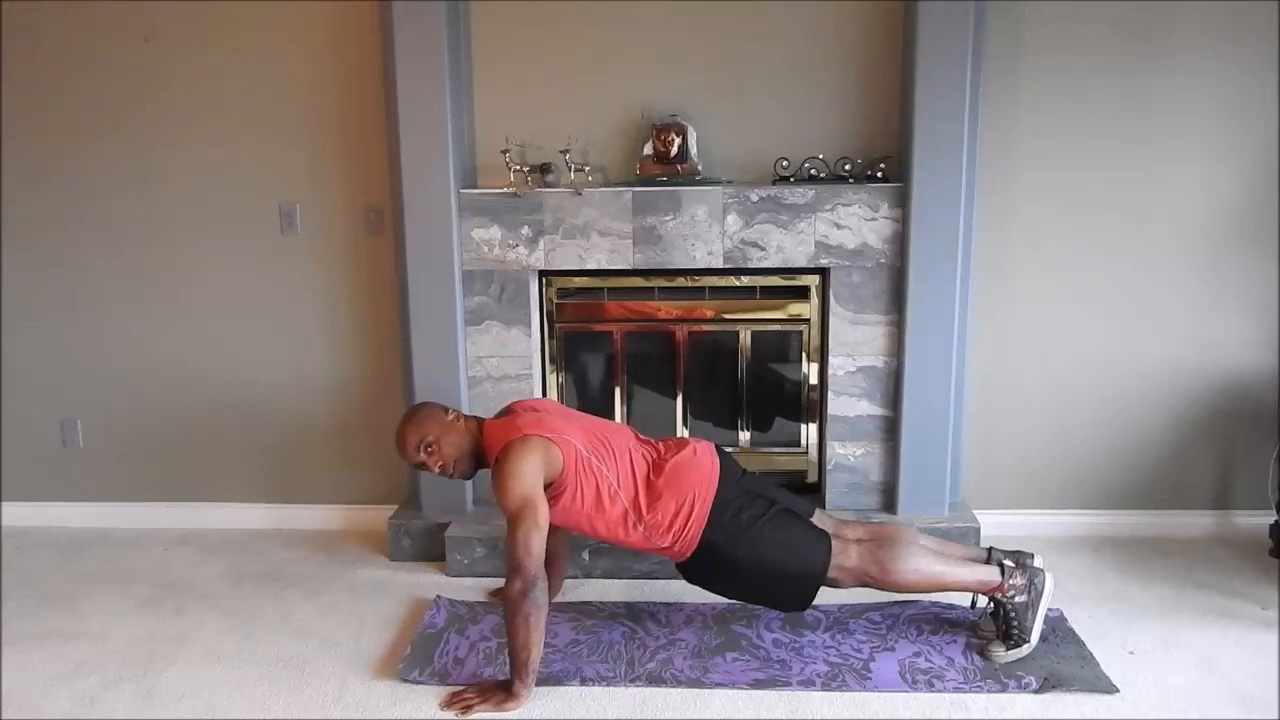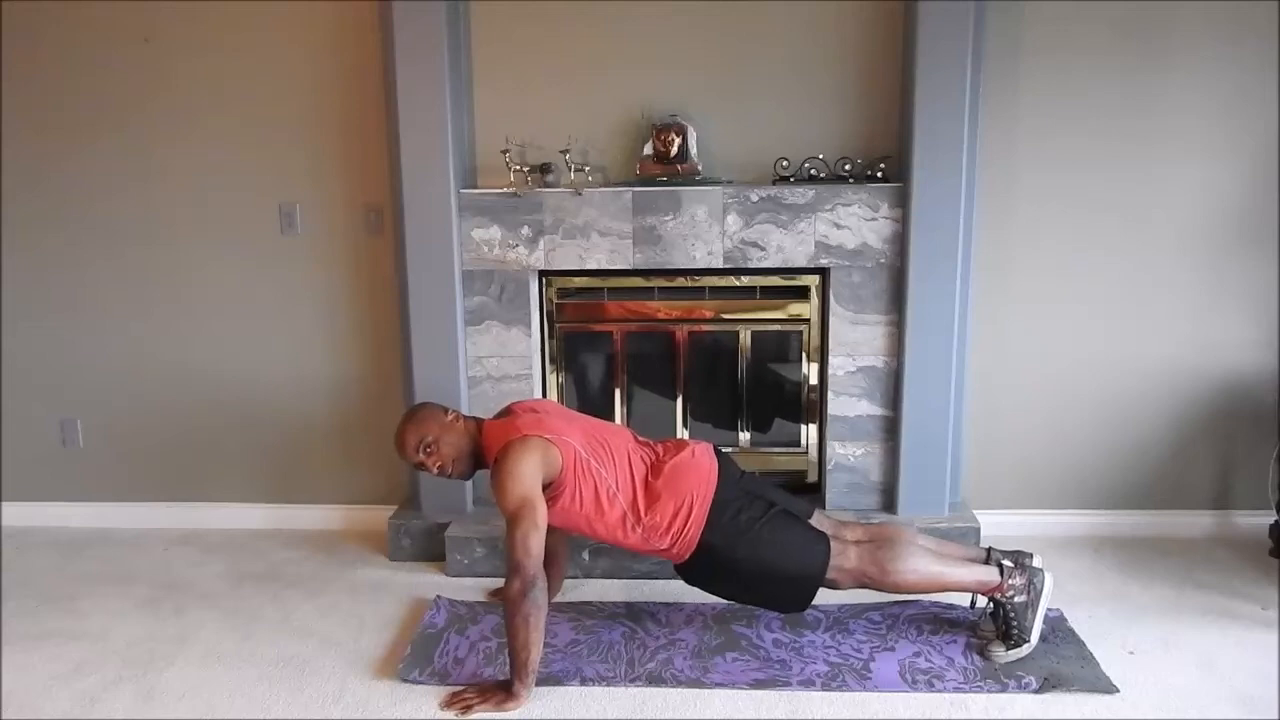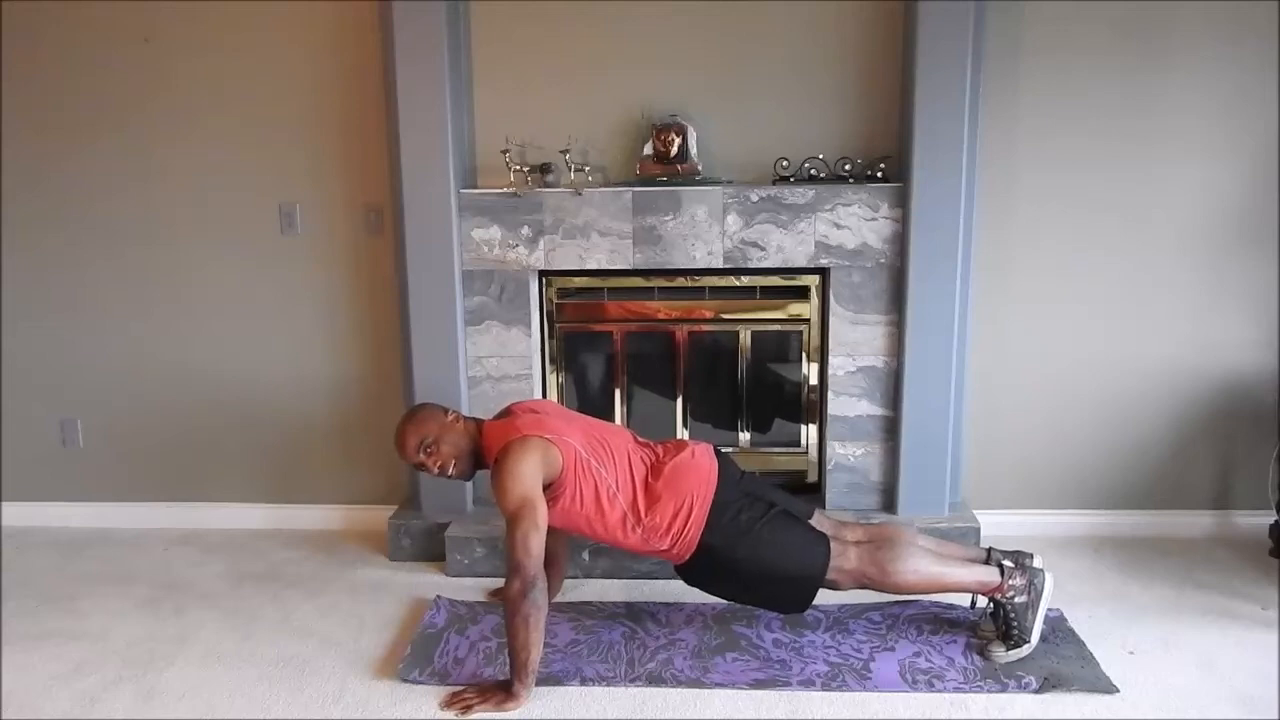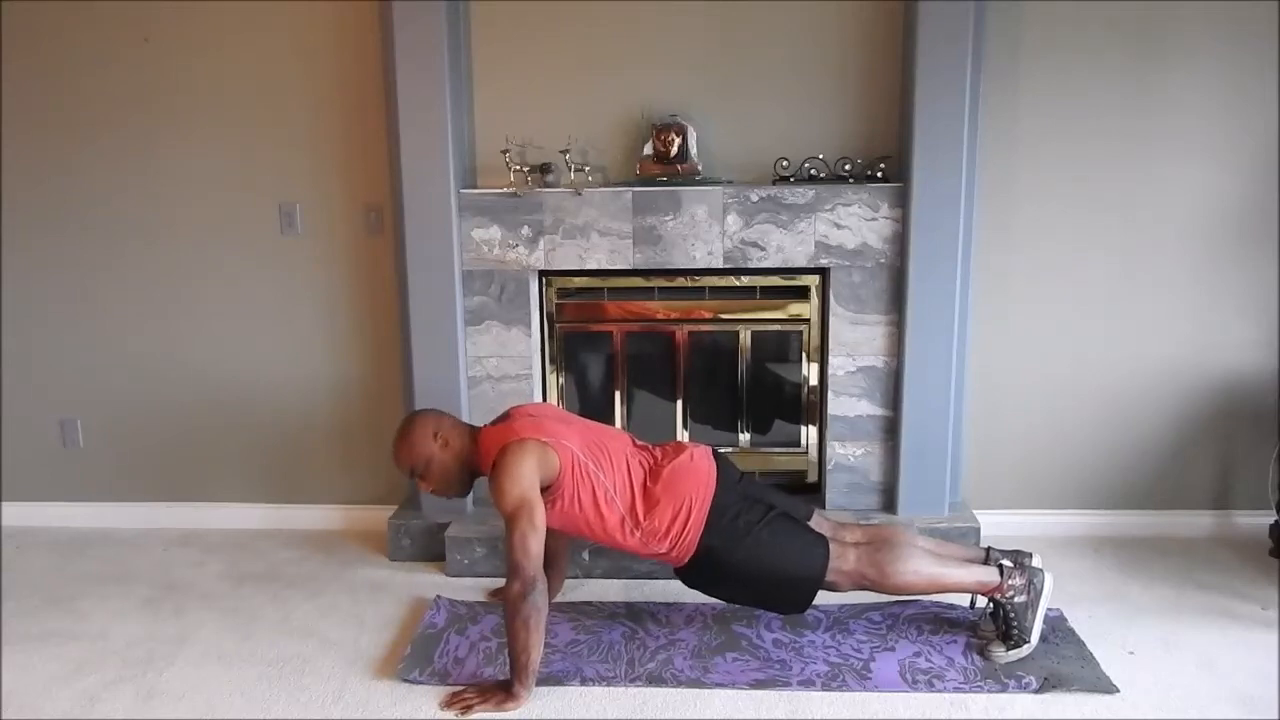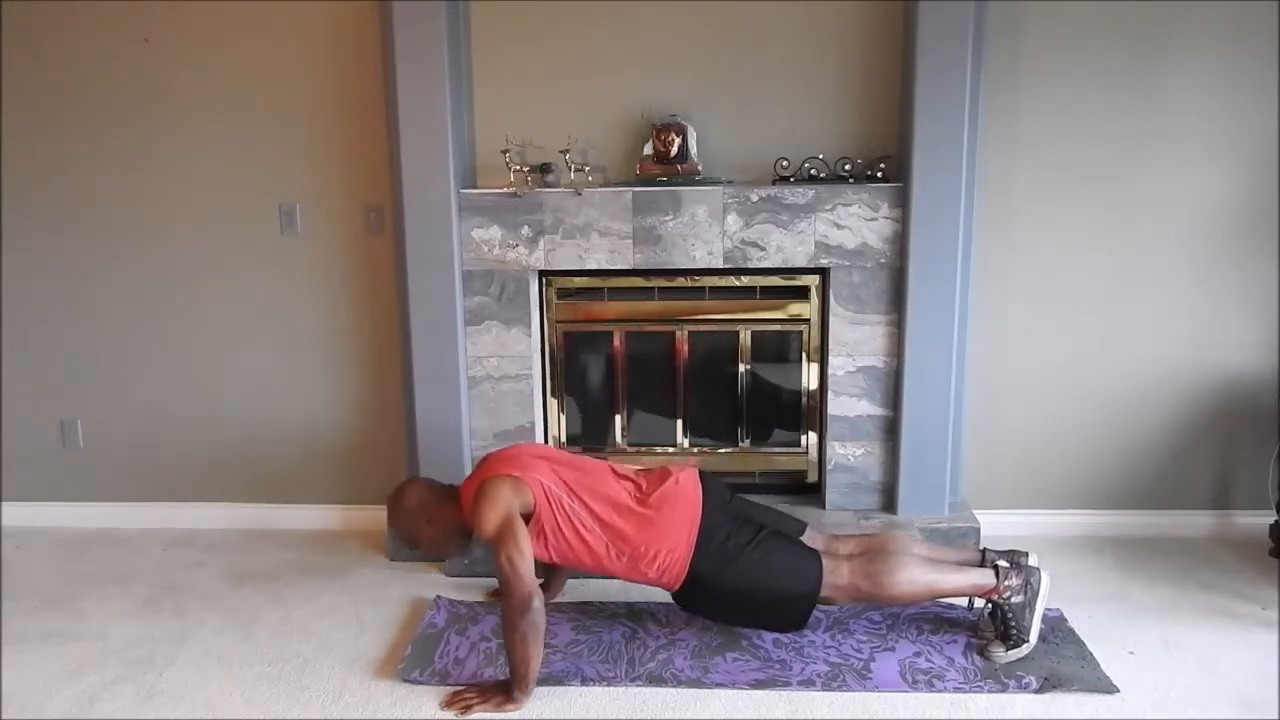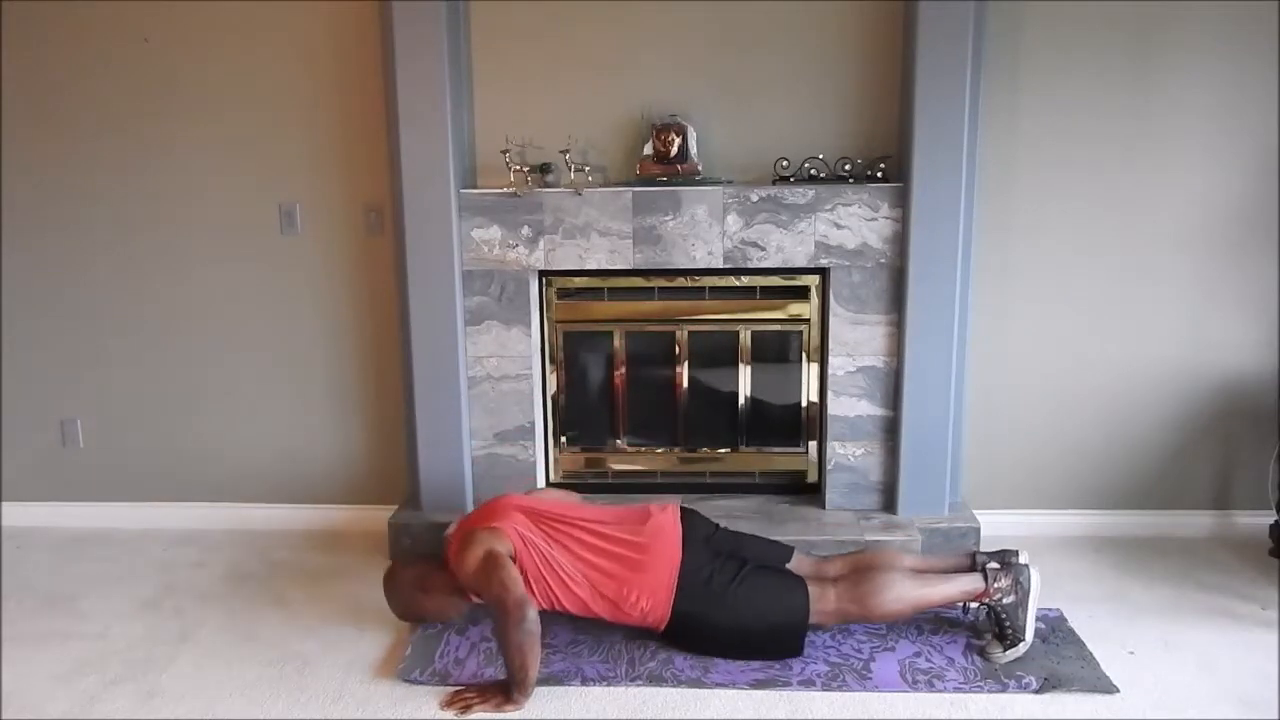
dt=0.4s
person 1, frame 1
left shoulder: (513, 462)
right shoulder: (518, 420)
left elbow: (525, 581)
right elbow: (556, 517)
right wrist: (539, 593)
left hip: (698, 515)
right hip: (698, 473)
left knee: (852, 563)
right knee: (844, 536)
left ankle: (1011, 581)
right ankle: (998, 561)
person 1, frame 2
left shoulder: (512, 463)
right shoulder: (518, 420)
left elbow: (524, 581)
right elbow: (556, 517)
right wrist: (543, 592)
left hip: (698, 518)
right hip: (697, 475)
left knee: (851, 566)
right knee: (844, 536)
left ankle: (1011, 580)
right ankle: (996, 560)
person 1, frame 3
left shoulder: (513, 464)
right shoulder: (518, 420)
left elbow: (525, 582)
right elbow: (557, 517)
right wrist: (540, 594)
left hip: (697, 518)
right hip: (697, 476)
left knee: (850, 567)
right knee: (845, 537)
left ankle: (1010, 584)
right ankle: (999, 561)
person 1, frame 4
left shoulder: (509, 467)
right shoulder: (515, 426)
left elbow: (525, 584)
right wrist: (541, 593)
left hip: (697, 522)
right hip: (696, 478)
left knee: (851, 568)
right knee: (843, 539)
left ankle: (1009, 583)
right ankle: (998, 561)
person 1, frame 5
left shoulder: (486, 505)
right shoulder: (501, 472)
left elbow: (524, 598)
right wrist: (542, 589)
left hip: (692, 549)
right hip: (687, 499)
left knee: (846, 580)
right knee: (837, 550)
left ankle: (1006, 584)
right ankle: (995, 562)
person 1, frame 6
left shoulder: (471, 554)
right shoulder: (494, 520)
left elbow: (516, 609)
right elbow: (567, 498)
left hip: (678, 592)
right hip: (671, 535)
left knee: (834, 603)
right knee: (825, 569)
left ankle: (997, 586)
right ankle: (986, 565)
